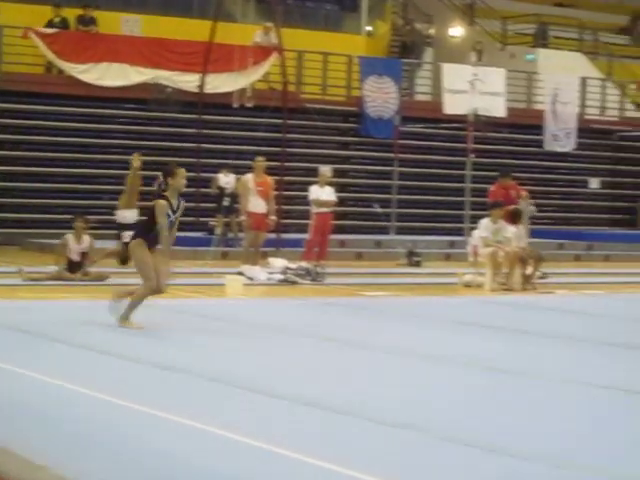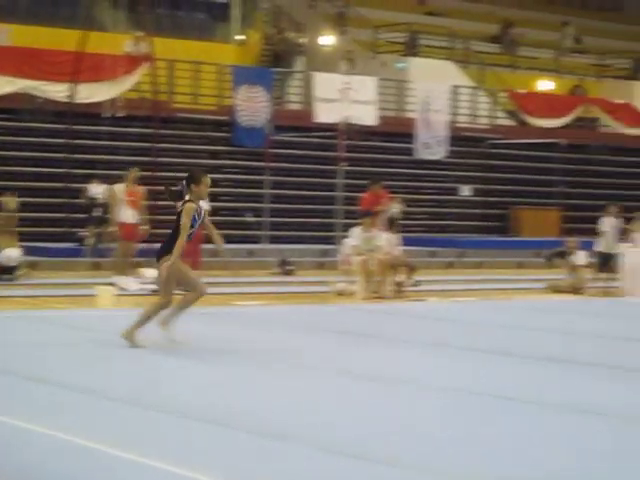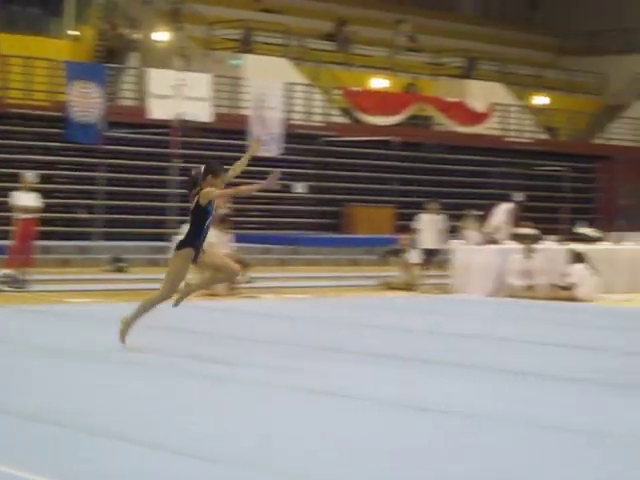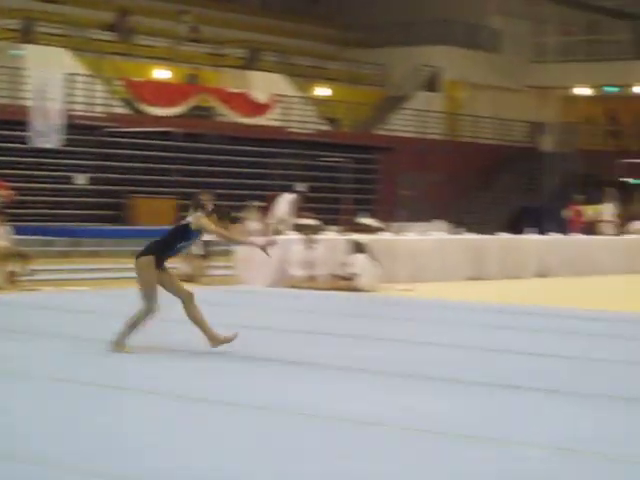
dt=0.3s
person 1, frame 1
left shoulder: (180, 203)
right shoulder: (162, 203)
left elbow: (172, 229)
right elbow: (164, 232)
left wrist: (166, 251)
right wrist: (164, 257)
left hip: (152, 243)
right hip: (139, 241)
left knee: (160, 286)
right knee: (151, 284)
left ankle: (121, 295)
right ankle: (124, 318)
person 1, frame 2
left shoulder: (198, 207)
right shoulder: (189, 206)
left elbow: (209, 226)
right elbow: (183, 235)
right wrist: (171, 261)
left hip: (172, 256)
right hip: (168, 255)
left knee: (165, 300)
right knee: (198, 290)
left ankle: (131, 331)
right ankle: (169, 318)
person 1, frame 3
left shoulder: (208, 192)
right shoulder: (206, 193)
left elbow: (234, 171)
right elbow: (235, 191)
left wrist: (251, 152)
right wrist: (263, 185)
left hip: (196, 248)
right hip: (187, 248)
left knee: (233, 271)
right knee: (167, 293)
left ankle: (188, 289)
right ankle: (129, 321)
person 1, frame 4
left shoulder: (198, 221)
right shoulder: (198, 220)
left elbow: (222, 234)
right elbow: (223, 234)
right wrist: (254, 243)
left hip: (154, 262)
right hip: (148, 258)
left knee: (187, 297)
right knee: (150, 308)
left ankle: (212, 338)
right ankle: (119, 341)
